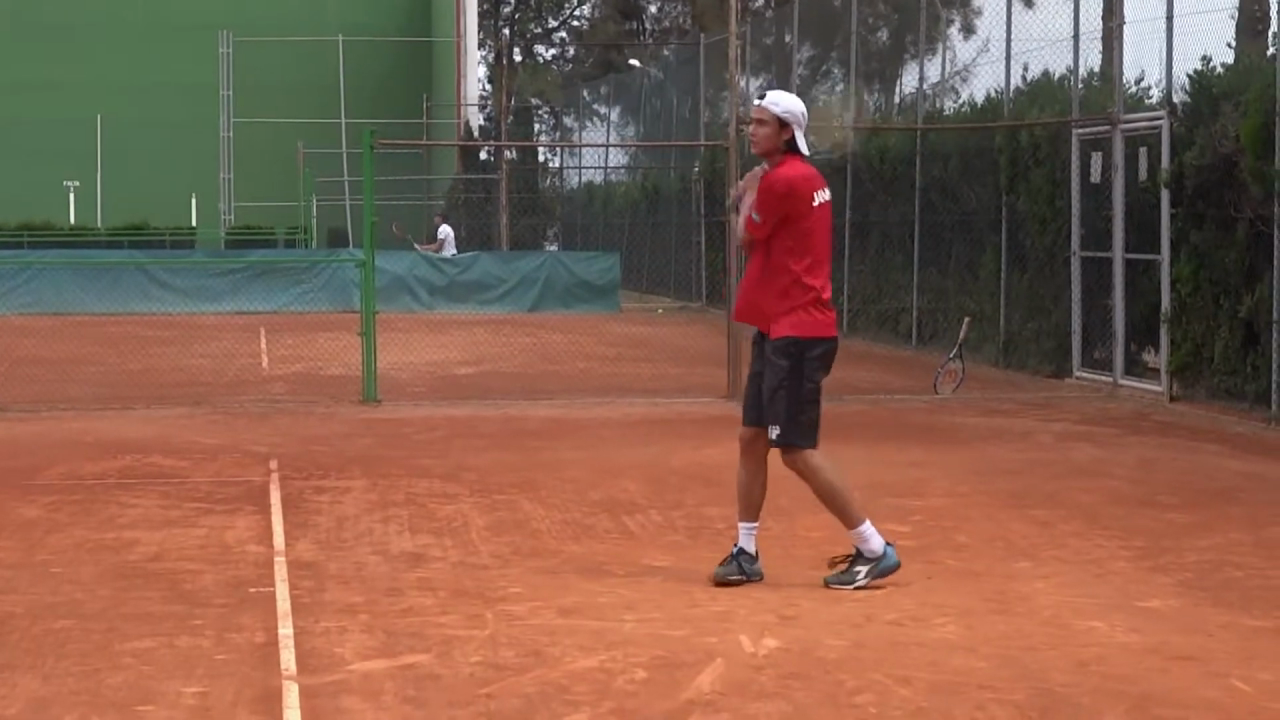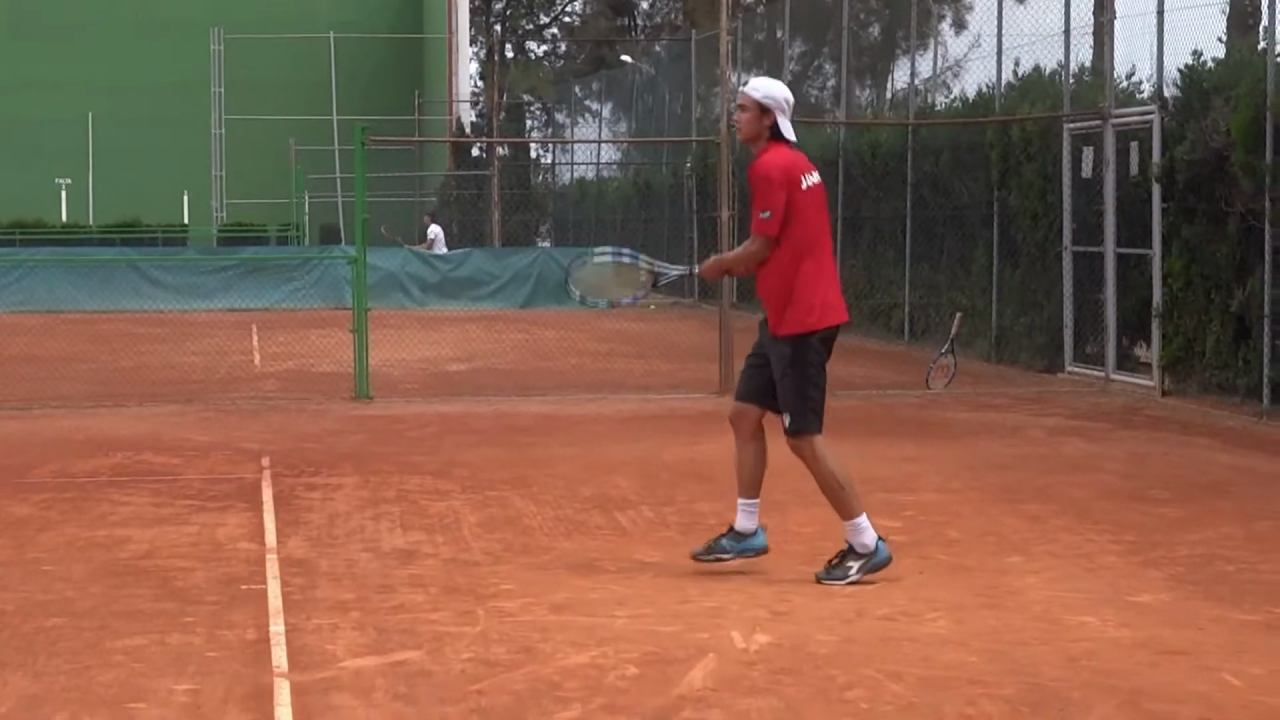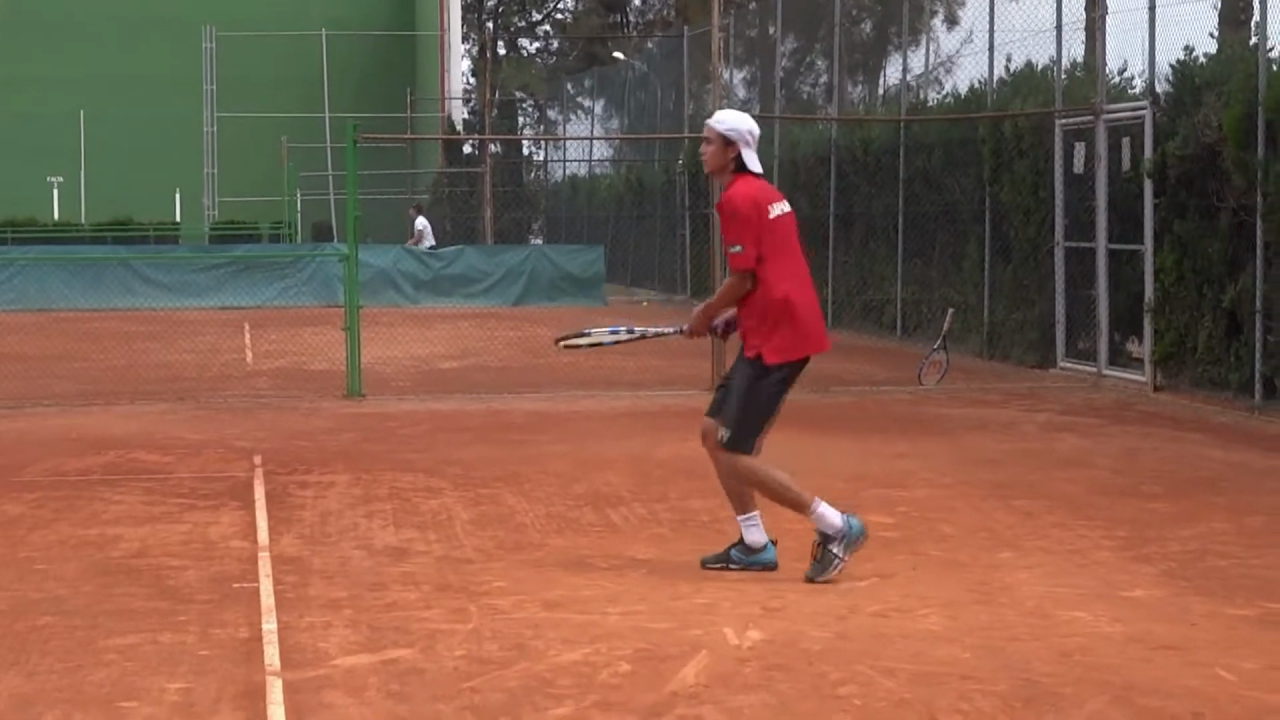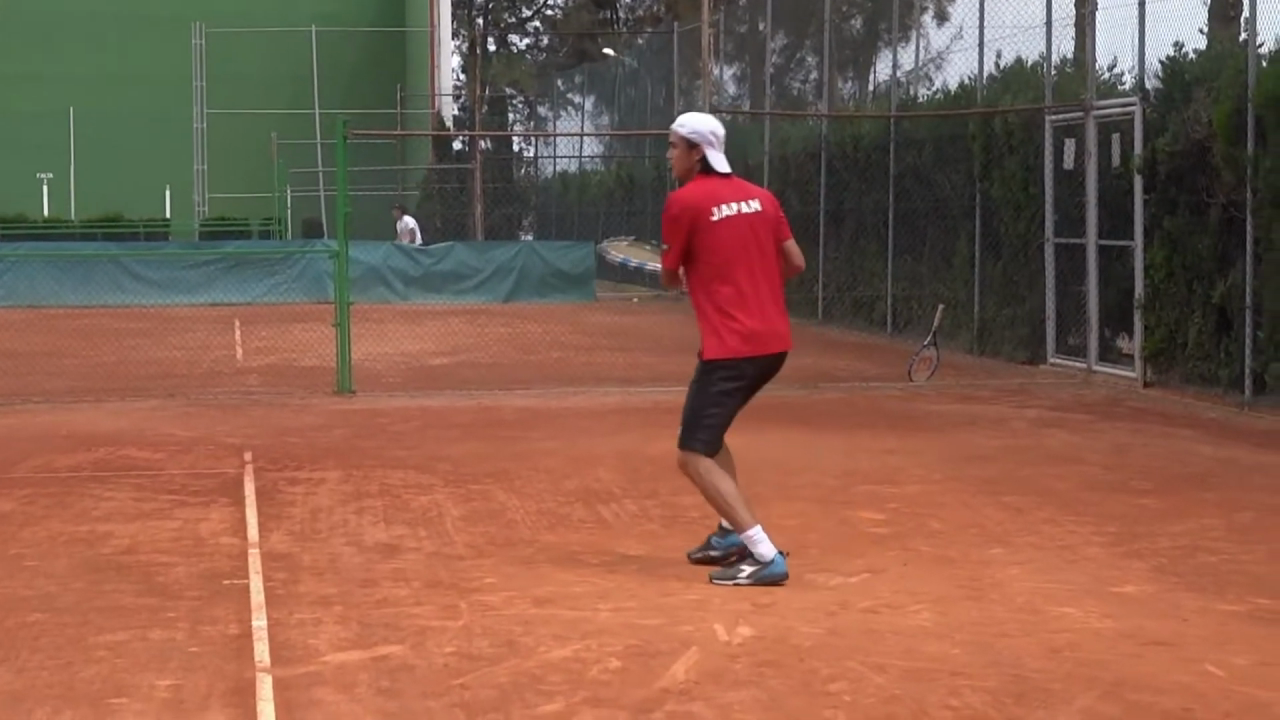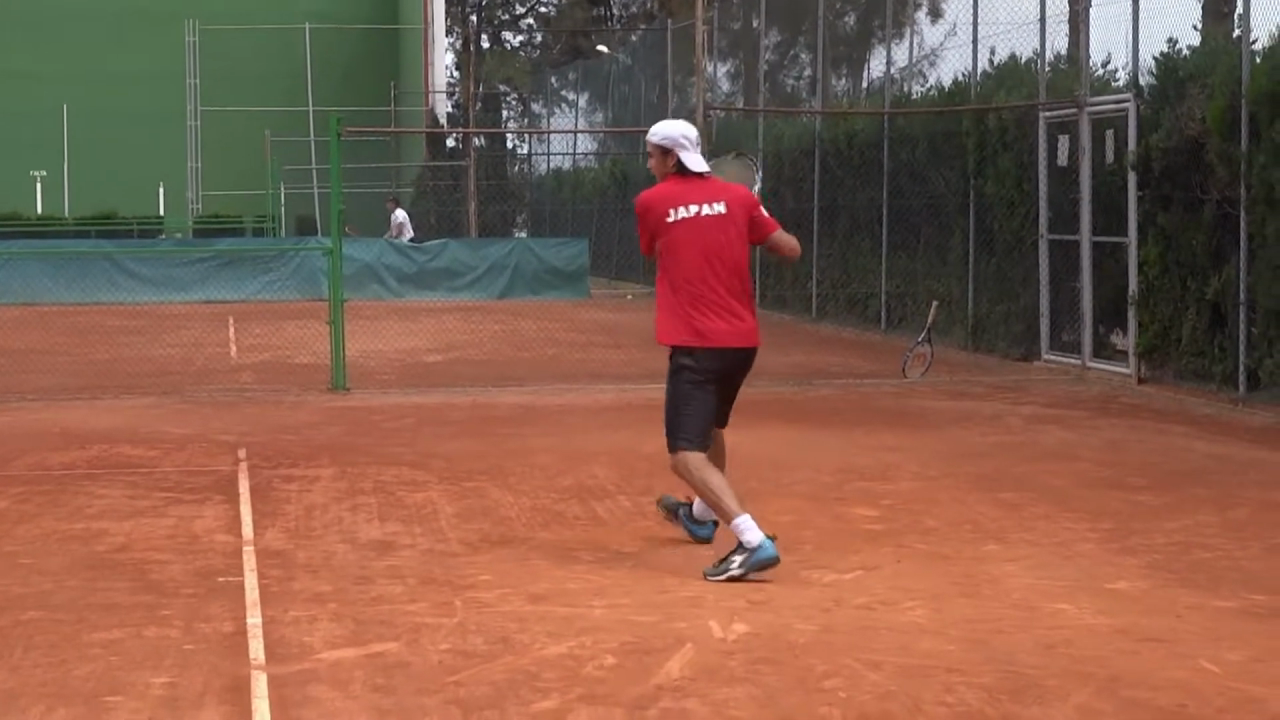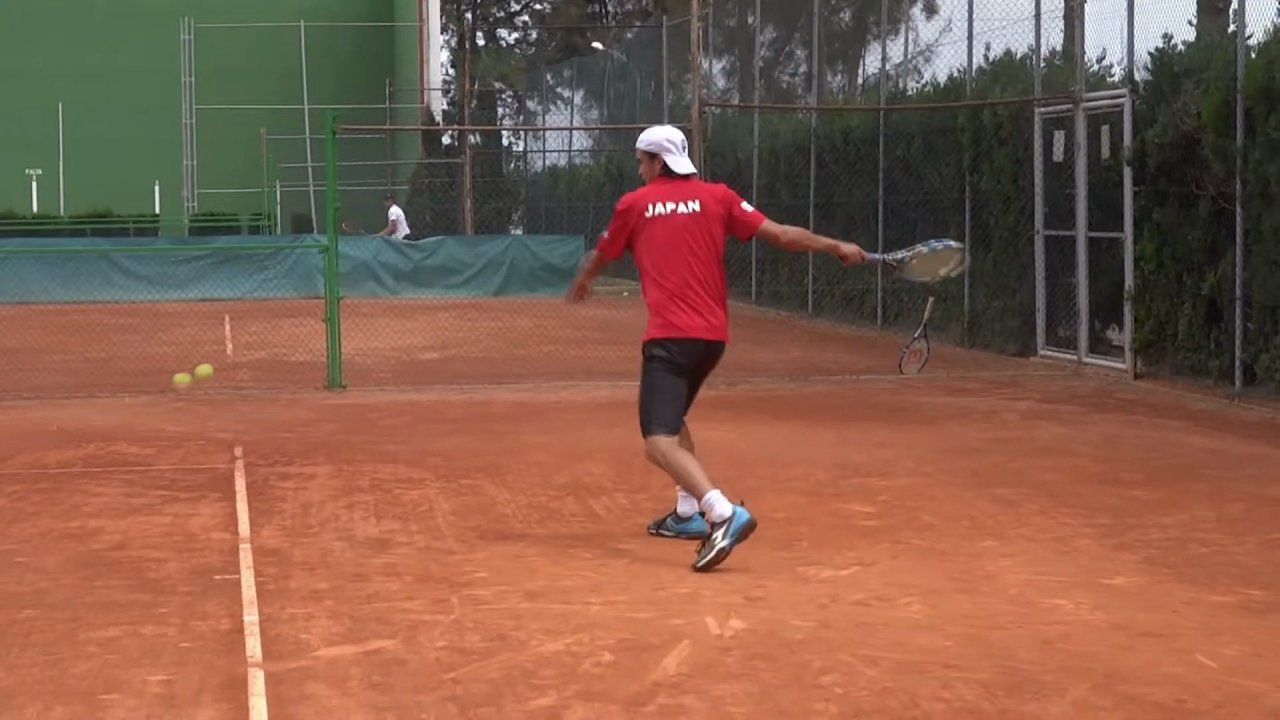
dt=0.3s
person 1, frame 1
left shoulder: (784, 179)
right shoulder: (800, 176)
left elbow: (746, 238)
left wrist: (746, 194)
right wrist: (755, 189)
left hip: (797, 333)
right hip: (779, 332)
left knee: (797, 453)
right knee: (752, 442)
left ankle: (875, 550)
right ankle: (746, 553)
person 1, frame 2
left shoulder: (771, 166)
right shoulder: (793, 162)
left elbow: (760, 249)
left wrist: (720, 264)
right wrist: (738, 260)
left hip: (801, 320)
right hip: (786, 316)
left knee: (804, 440)
right knee: (743, 415)
left ankle: (867, 545)
right ankle: (746, 530)
person 1, frame 3
left shoulder: (737, 198)
right shoulder: (762, 193)
left elbow: (742, 280)
left wrist: (703, 315)
right wrist: (737, 316)
left hip: (777, 343)
right hip: (774, 336)
left knee: (737, 456)
right knee: (714, 433)
left ankle: (837, 525)
right ankle: (755, 543)
person 1, frame 4
left shoulder: (683, 201)
right shoulder: (759, 195)
left elbow: (670, 272)
right elbow: (796, 264)
left wrist: (683, 274)
left hip: (731, 346)
right hip: (773, 342)
left knee: (693, 456)
right knee: (705, 435)
left ankle: (765, 556)
right ankle: (734, 532)
person 1, frame 5
left shoulder: (650, 202)
right shoulder: (737, 195)
right elbow: (790, 250)
right wrist: (767, 236)
left hip: (693, 343)
right hip: (743, 341)
left knee: (687, 456)
right knee: (707, 429)
left ankle: (753, 542)
right ankle: (702, 513)
person 1, frame 6
left shoulder: (632, 203)
right shoulder: (718, 196)
left elbow: (599, 257)
right elbow: (779, 235)
left wrist: (579, 282)
right wrist: (837, 247)
left hip: (668, 334)
right hip: (712, 334)
left knee: (659, 444)
right knee: (670, 418)
left ankle: (725, 514)
right ankle: (687, 513)
